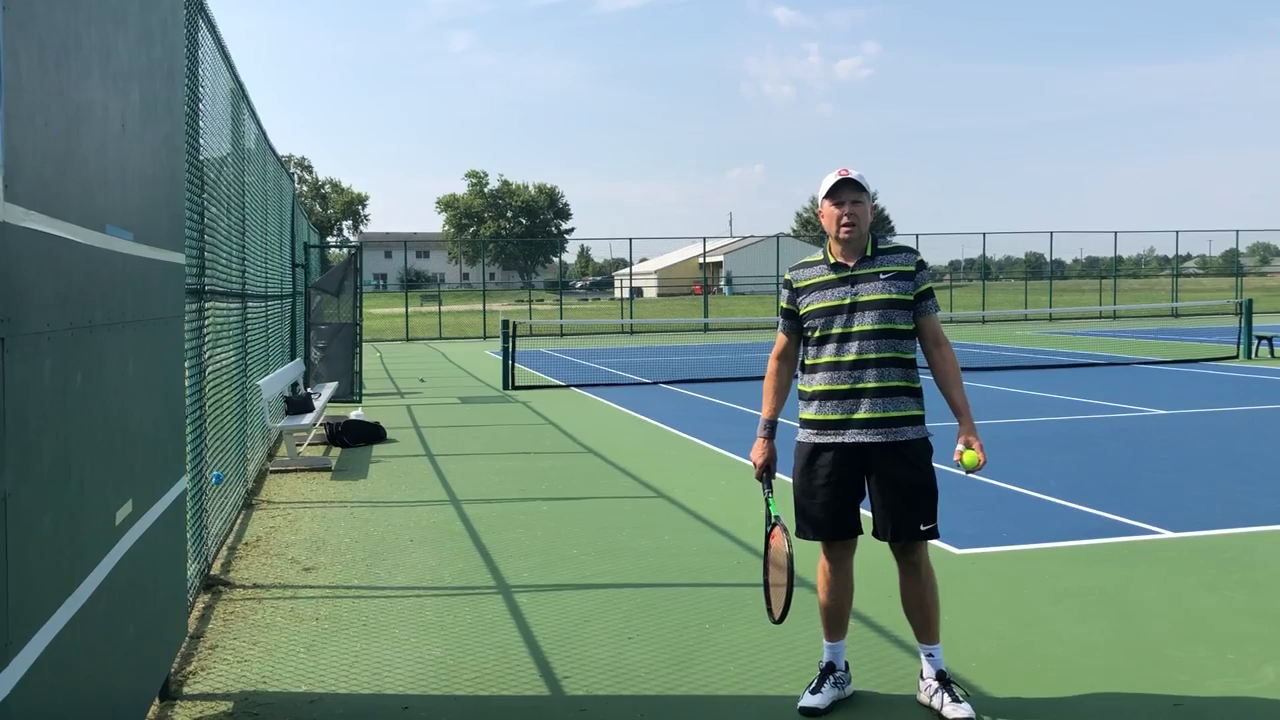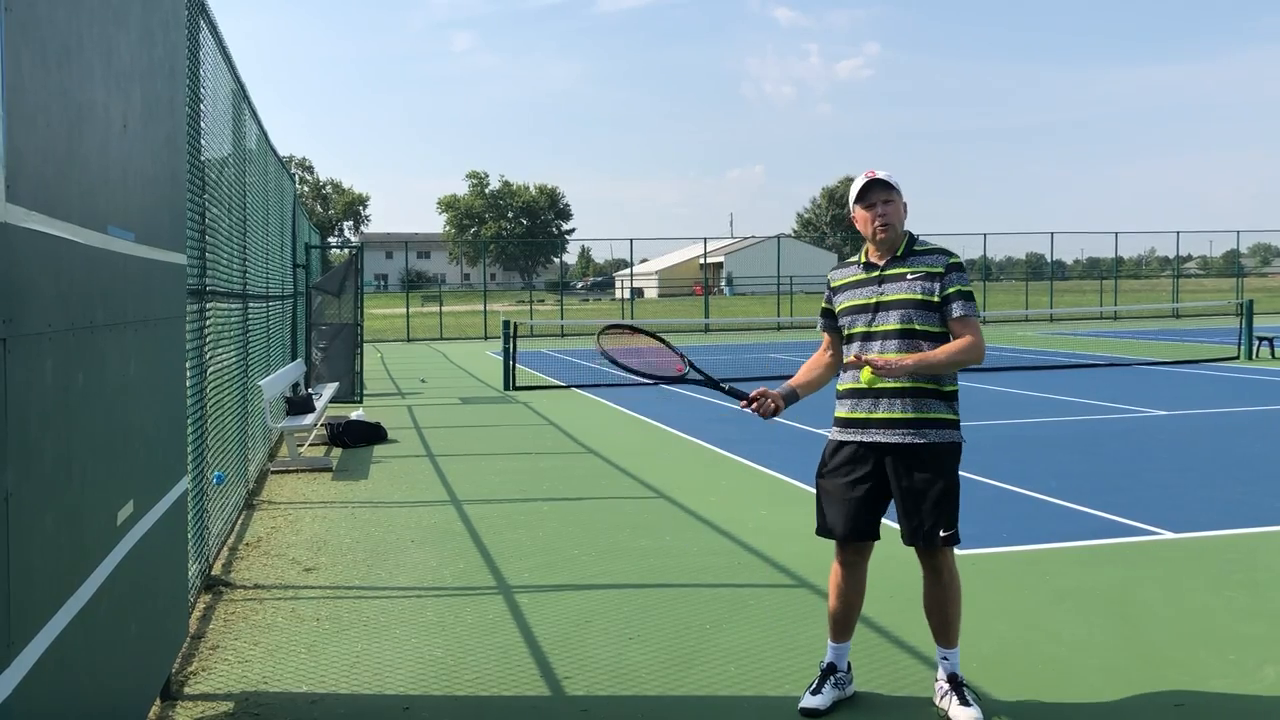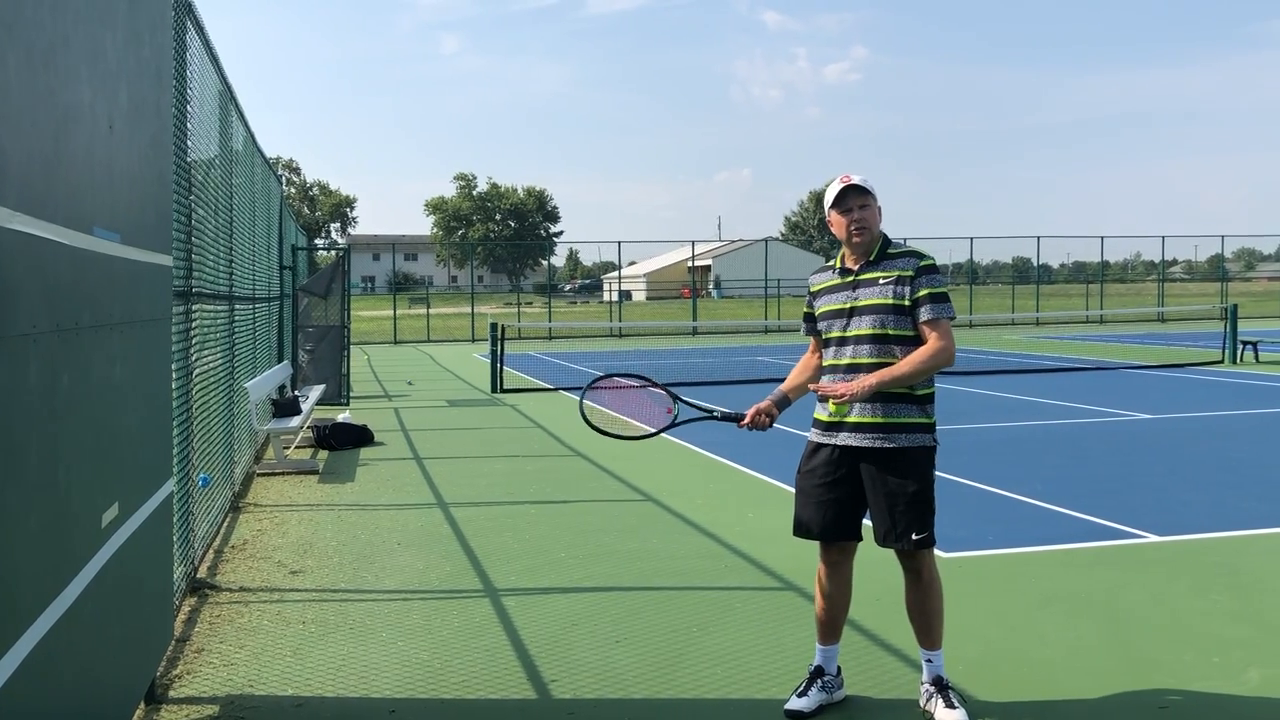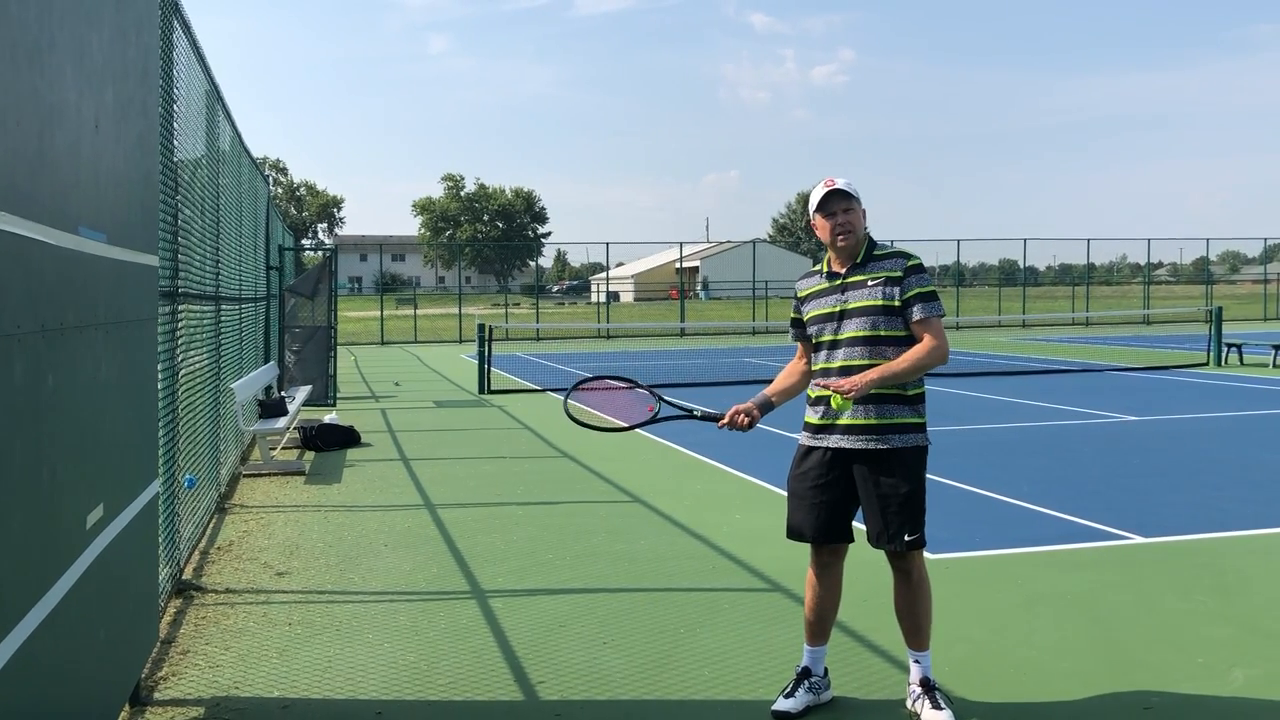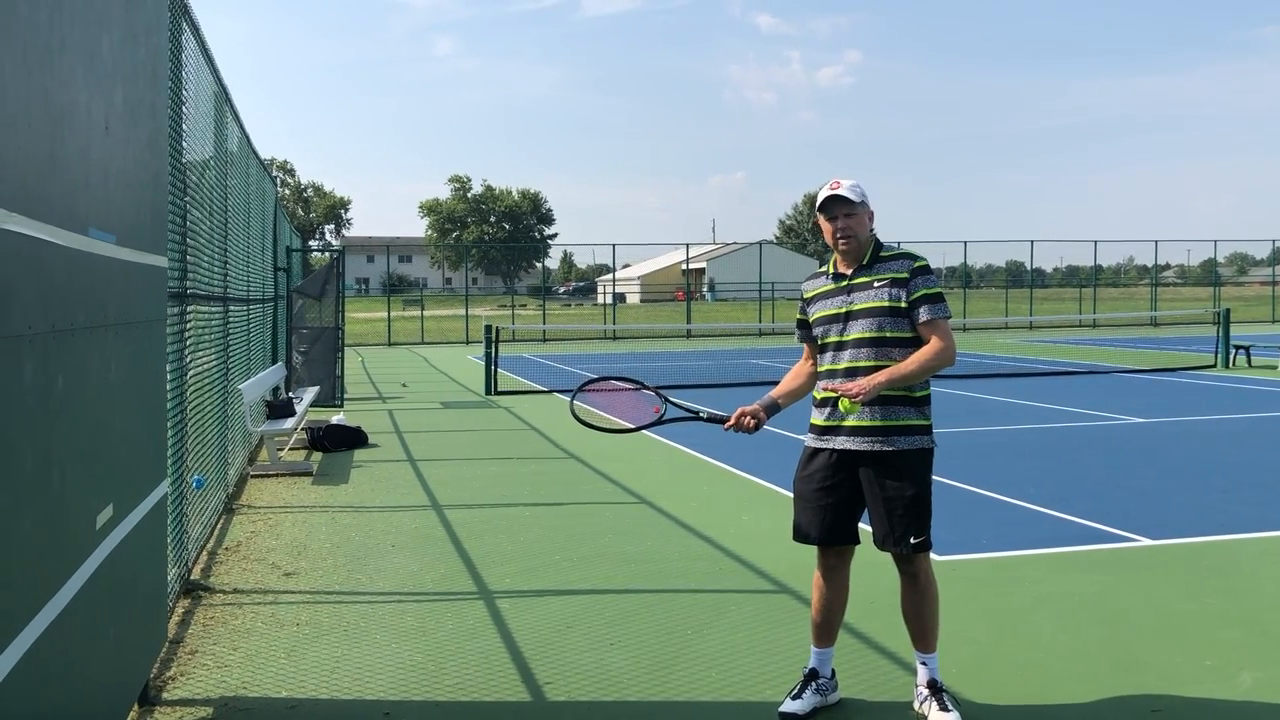
dt=1s
person 1, frame 1
left shoulder: (906, 264)
right shoulder: (799, 277)
left elbow: (936, 345)
right elbow: (782, 358)
left wrist: (965, 422)
right wrist: (765, 433)
left hip: (899, 437)
right hip: (823, 440)
left knee: (912, 553)
right knee: (834, 550)
left ankle: (933, 674)
right ankle: (833, 668)
person 1, frame 2
left shoulder: (942, 266)
right shoulder: (840, 279)
left elbow: (973, 347)
left wrist: (902, 364)
right wrist: (785, 393)
left hip: (926, 438)
right hip: (853, 438)
left knee: (936, 554)
right knee: (849, 550)
right ankle: (836, 668)
person 1, frame 3
left shoulder: (916, 267)
right shoulder: (820, 281)
left elbow: (942, 349)
left wrist: (868, 385)
right wrist: (777, 400)
left hip: (901, 441)
right hip: (831, 440)
left knee: (916, 556)
right knee: (833, 551)
right ankle: (826, 673)
person 1, frame 4
left shoulder: (903, 267)
right shoulder: (807, 285)
left elbow: (936, 348)
left wrist: (868, 379)
right wrist: (761, 403)
left hip: (894, 440)
right hip: (822, 442)
left knee: (906, 556)
right knee: (824, 553)
right ankle: (813, 673)
person 1, frame 5
left shoulder: (910, 270)
right shoulder: (814, 287)
left elbow: (943, 349)
left wrist: (875, 383)
right wrist: (765, 406)
left hip: (899, 443)
right hip: (828, 445)
left knee: (912, 559)
right knee: (831, 555)
right ankle: (820, 674)
